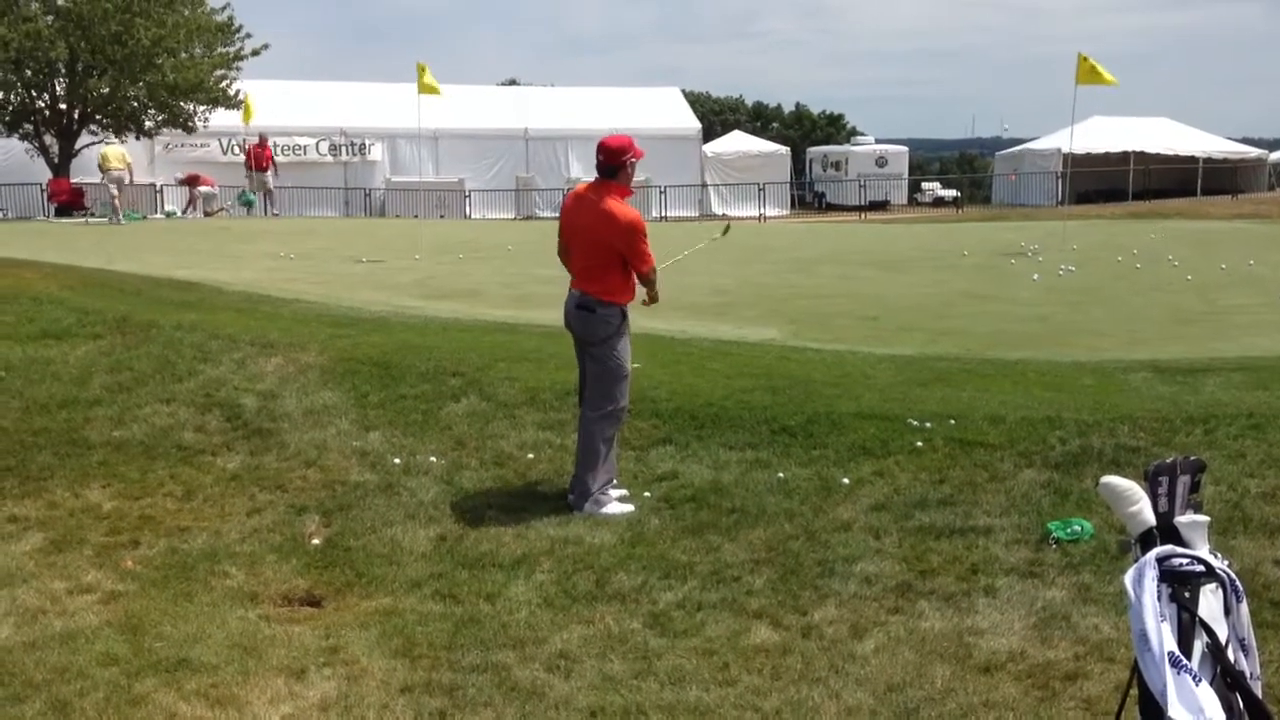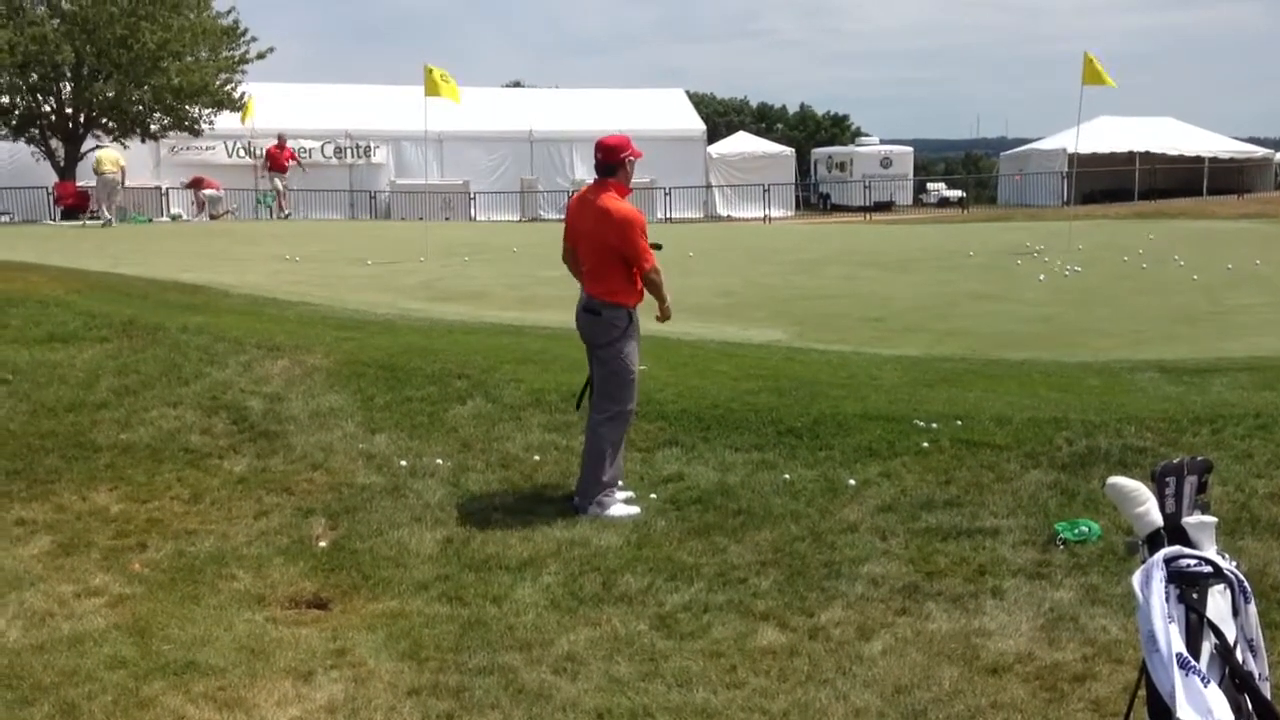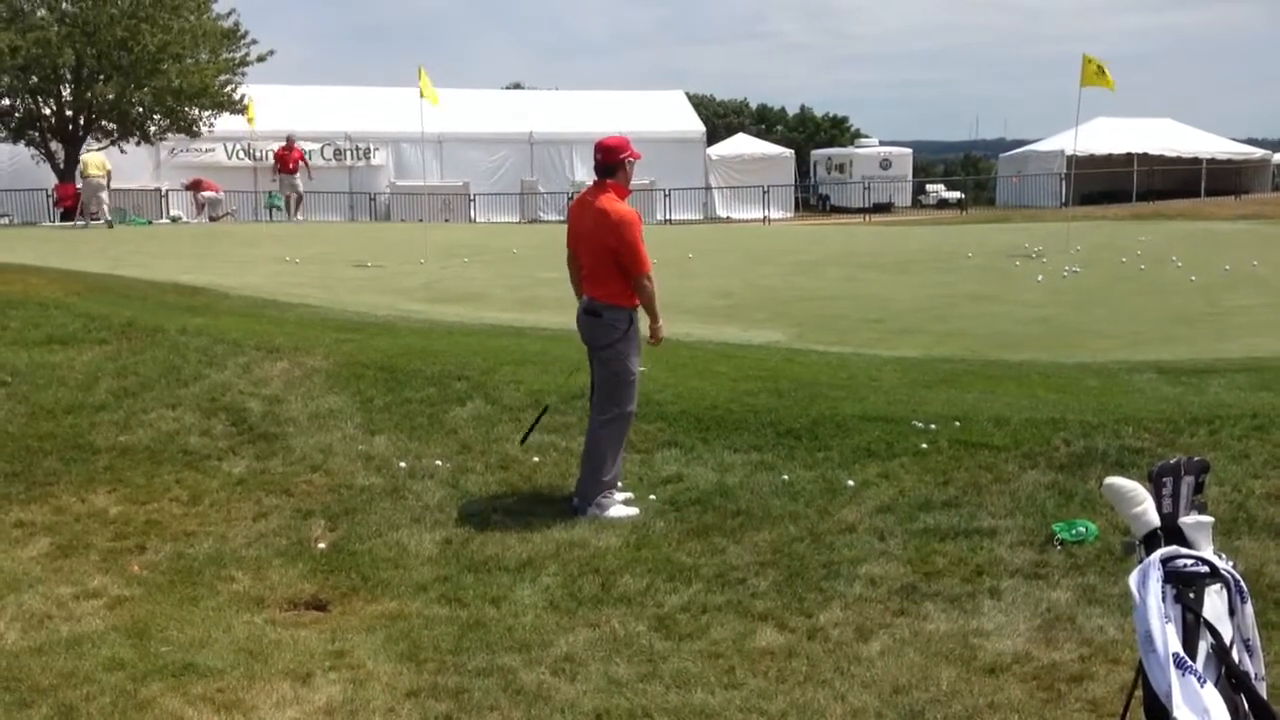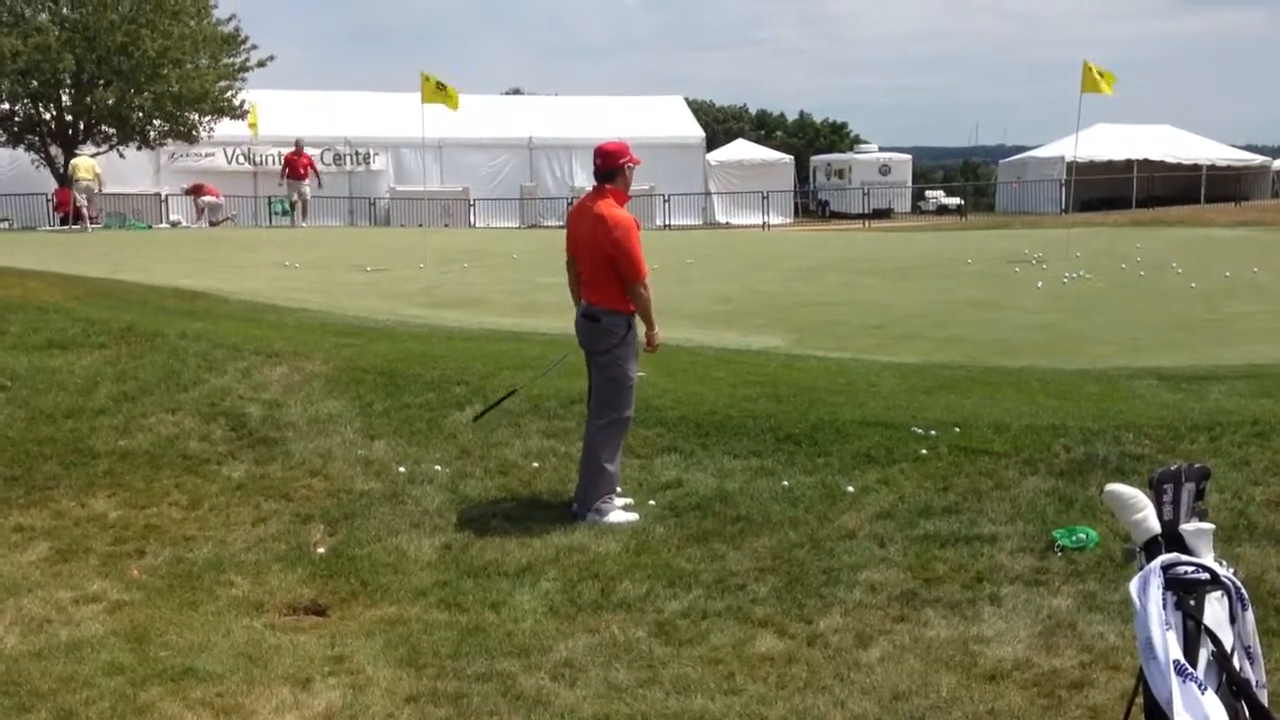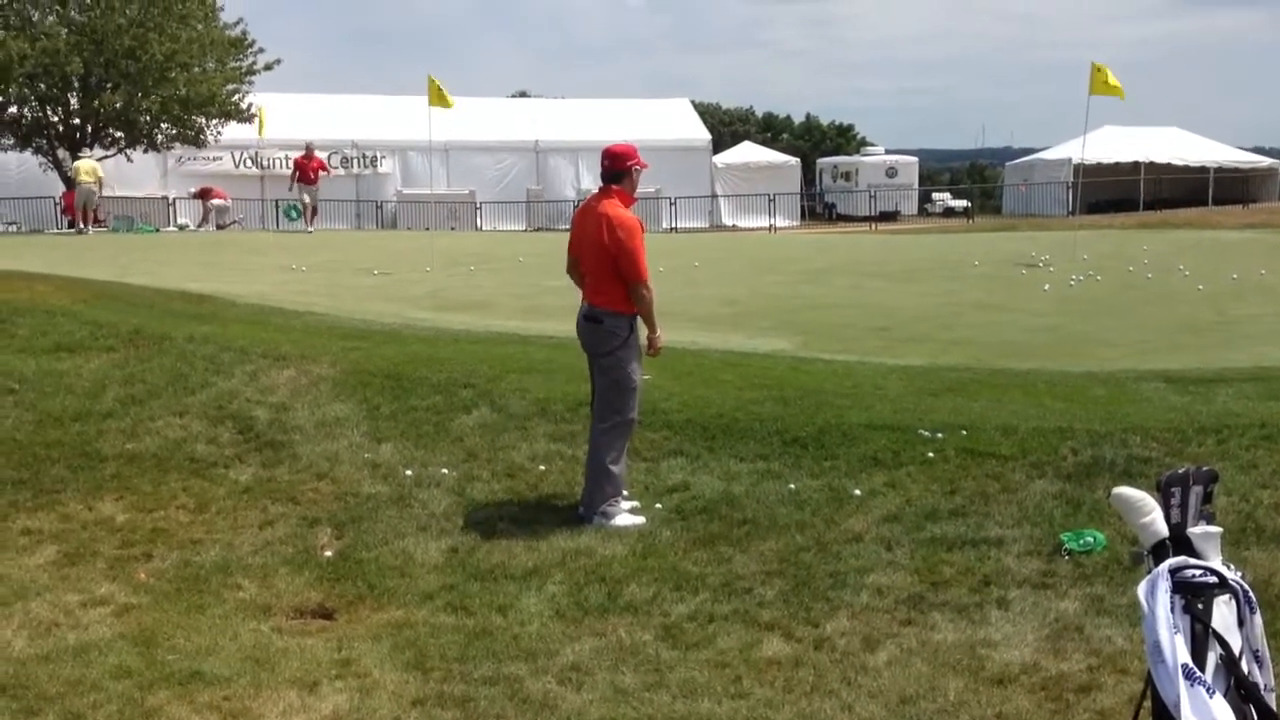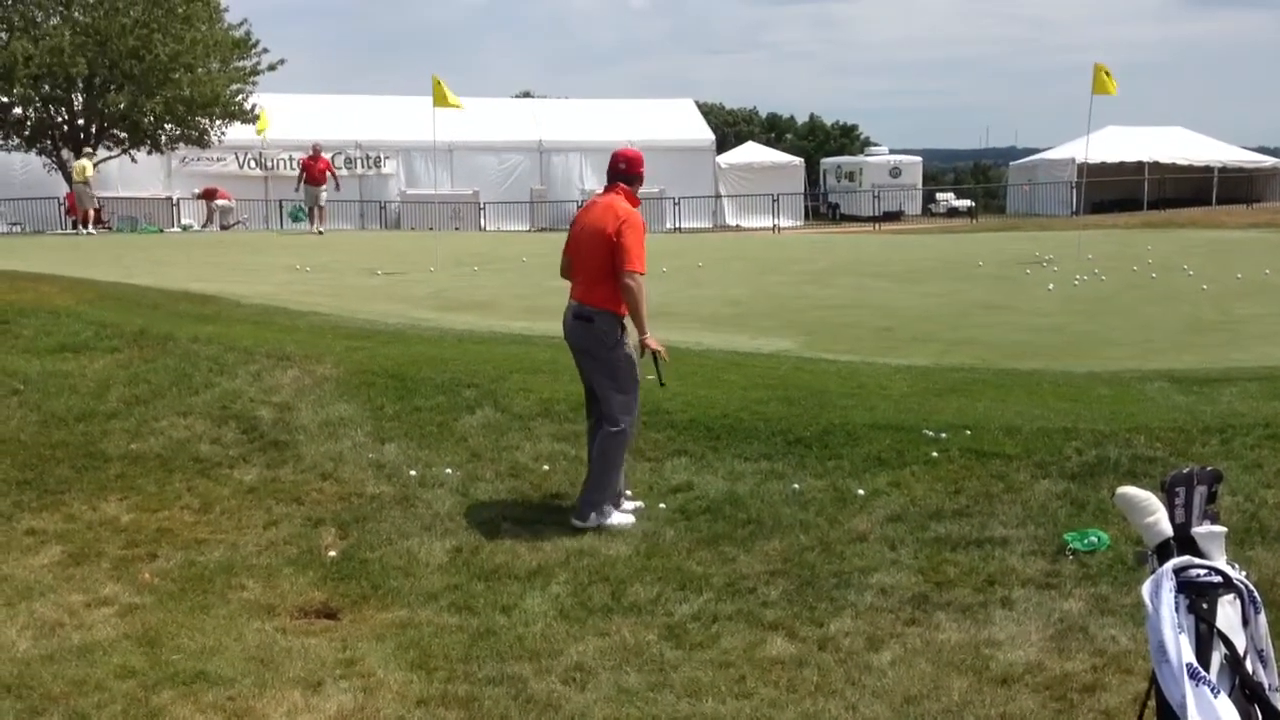
dt=0.4s
person 1, frame 1
left shoulder: (574, 198)
right shoulder: (626, 218)
right elbow: (646, 271)
right wrist: (653, 293)
left hip: (577, 305)
right hip: (605, 315)
left knee: (593, 400)
right knee: (608, 406)
left ankle: (593, 481)
right ankle: (589, 495)
person 1, frame 2
left shoulder: (579, 202)
right shoulder: (624, 214)
left elbow: (569, 257)
right elbow: (648, 272)
right wrist: (664, 303)
left hip: (590, 307)
right hip: (614, 317)
left knee: (604, 403)
right knee: (615, 408)
left ankle: (601, 483)
right ankle: (594, 497)
person 1, frame 3
left shoulder: (580, 204)
right shoulder: (621, 214)
left elbow: (573, 262)
right elbow: (642, 278)
right wrist: (656, 320)
left hip: (592, 311)
right hip: (615, 318)
left knee: (605, 405)
right knee: (615, 409)
left ankle: (600, 484)
right ankle: (594, 497)
person 1, frame 4
left shoulder: (580, 209)
right shoulder: (619, 220)
left elbow: (572, 268)
right elbow: (638, 285)
right wrist: (651, 328)
left hip: (589, 316)
right hip: (613, 323)
left knee: (603, 410)
right knee: (612, 414)
left ankle: (599, 490)
right ankle: (593, 503)
person 1, frame 5
left shoulder: (586, 210)
right shoulder: (623, 220)
left elbow: (573, 268)
right elbow: (640, 287)
right wrist: (654, 331)
left hip: (590, 316)
right hip: (614, 324)
left knee: (607, 413)
right knee: (617, 417)
left ankle: (604, 494)
right ankle: (600, 507)
person 1, frame 6
left shoulder: (586, 210)
right shoulder: (628, 216)
left elbow: (566, 269)
right elbow: (630, 281)
right wrist: (645, 334)
left hip: (576, 316)
right hip: (602, 323)
left knee: (602, 413)
right knee: (619, 414)
left ankle: (609, 496)
right ankle: (594, 508)
